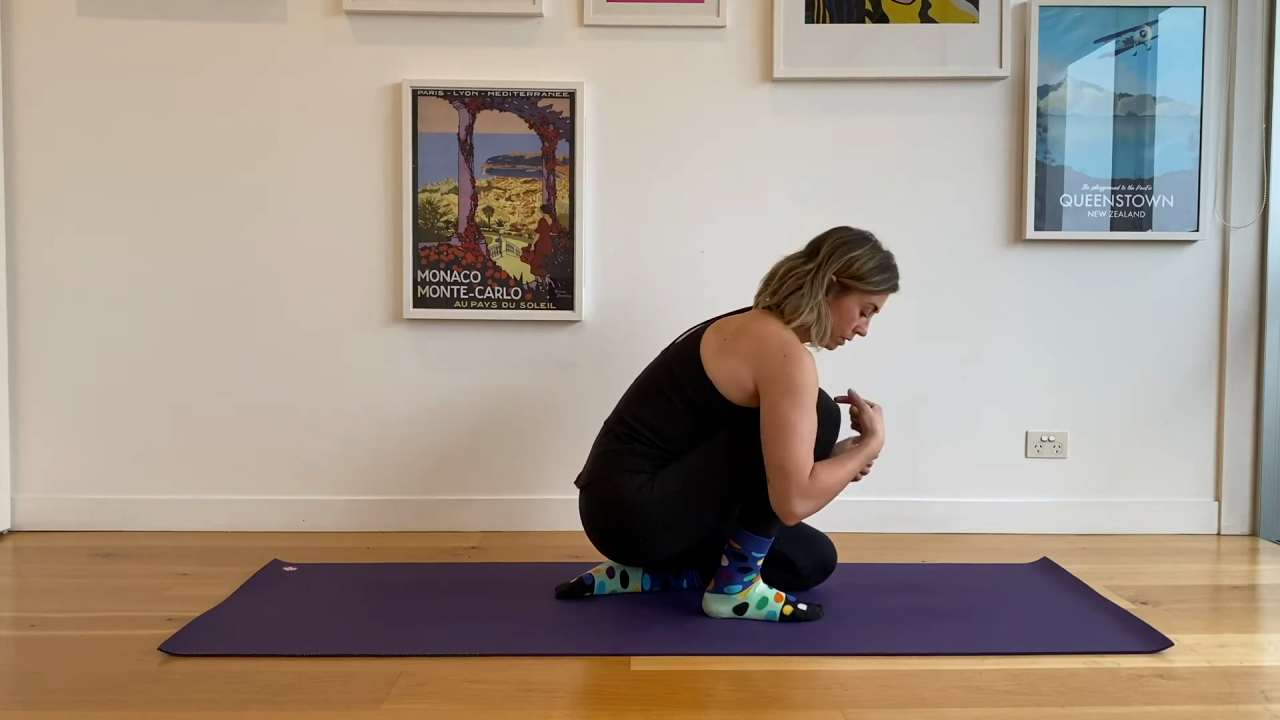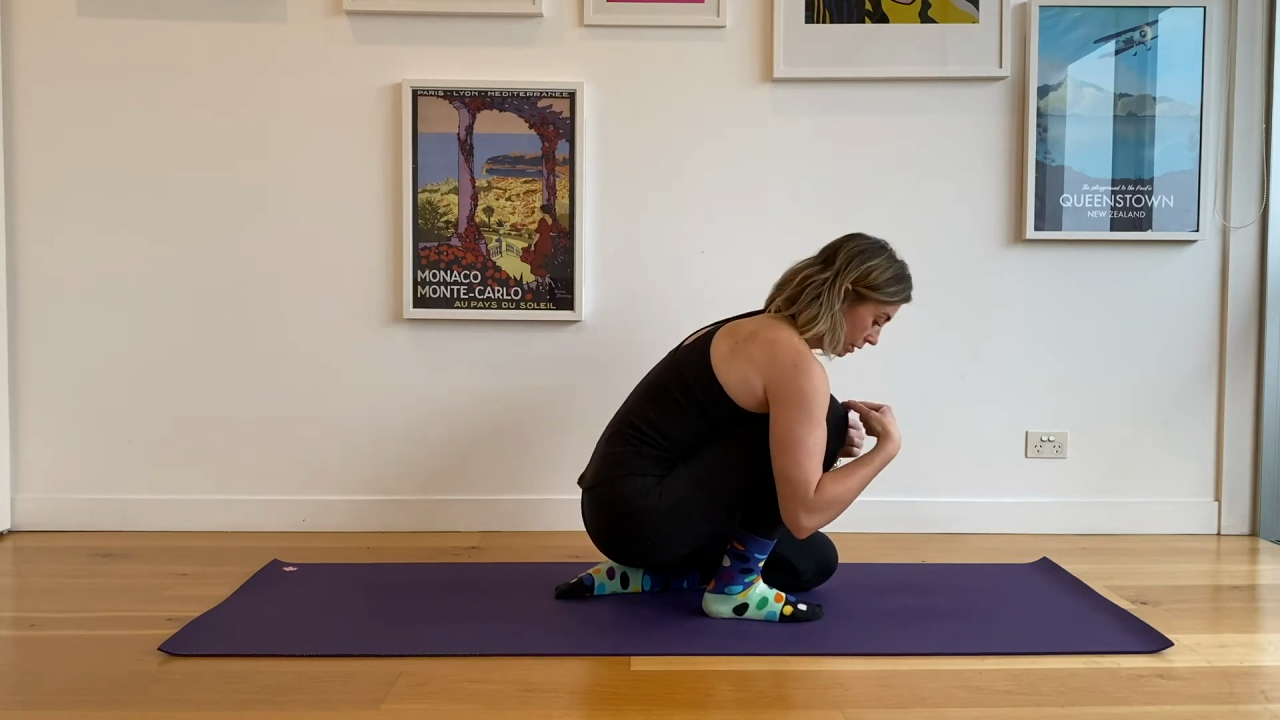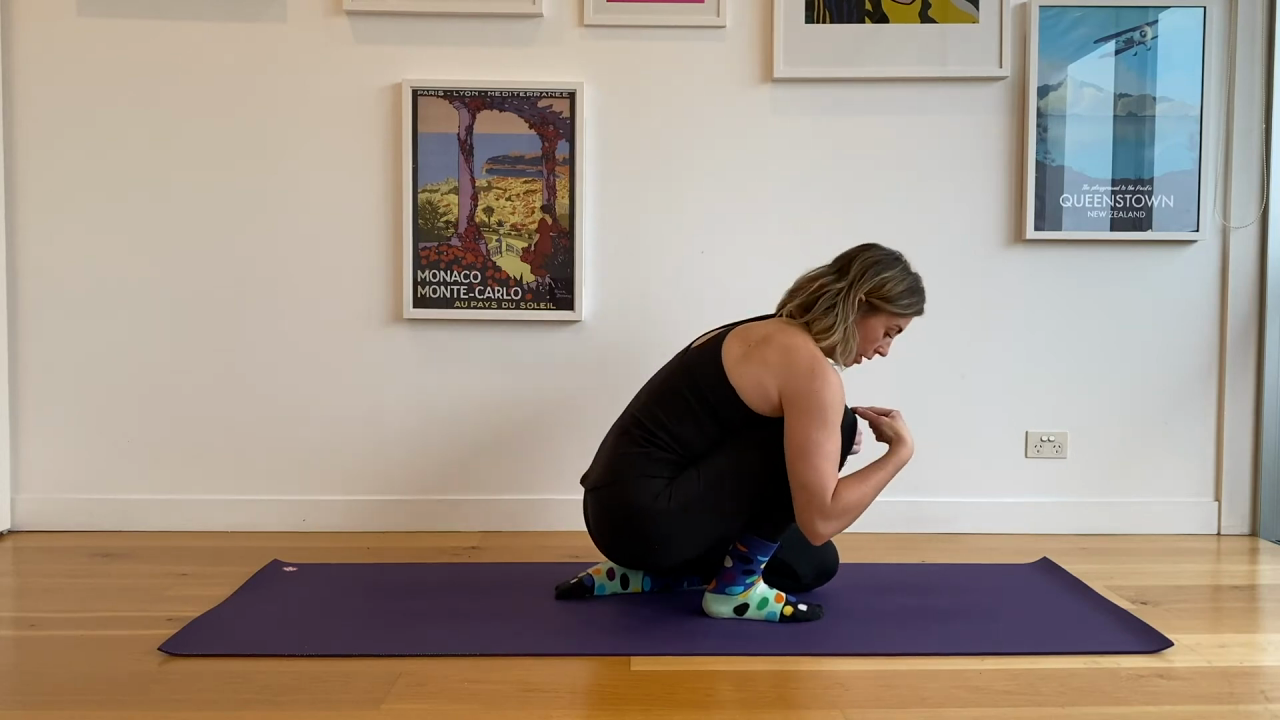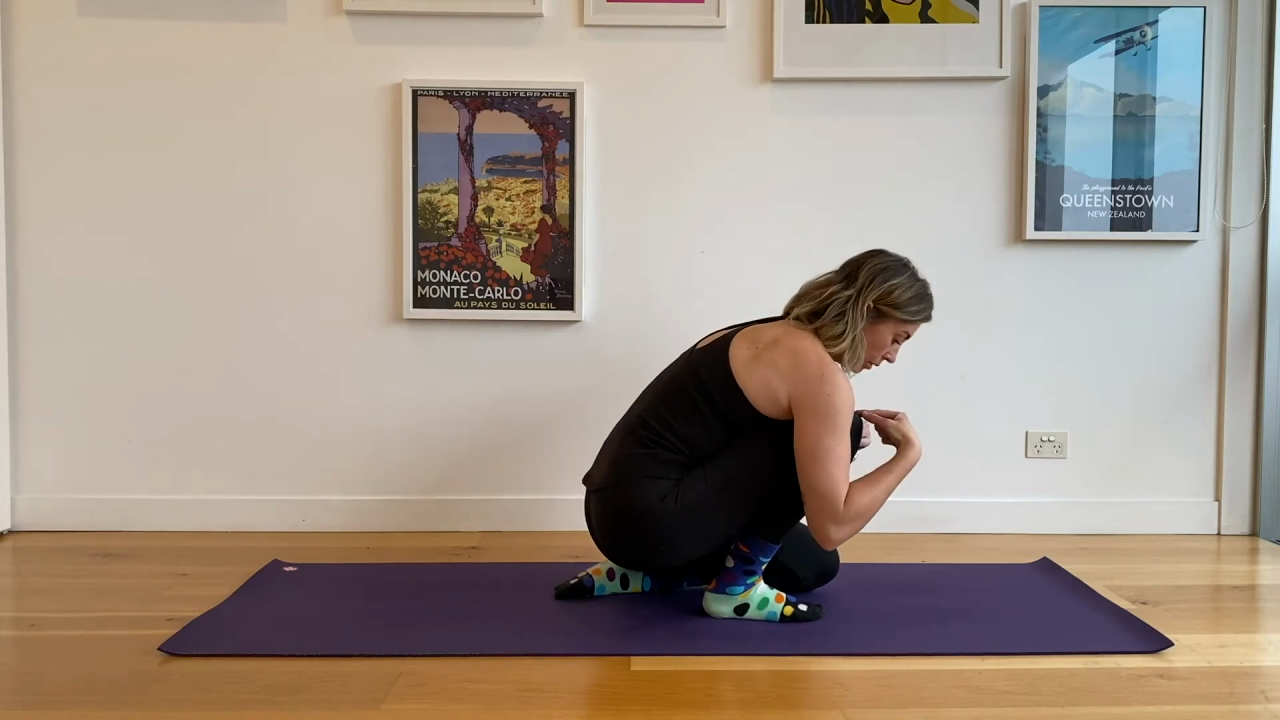
dt=0.3s
person 1, frame 1
left shoulder: (755, 328)
right shoulder: (785, 353)
left elbow: (775, 461)
right elbow: (793, 501)
left wrist: (837, 458)
right wrist: (872, 443)
left hip: (627, 501)
right hip: (634, 510)
left knee: (813, 560)
right knee: (818, 414)
left ankle: (638, 576)
right ankle: (735, 586)
person 1, frame 2
left shoulder: (762, 332)
right shoulder: (796, 363)
right elbow: (803, 513)
left wrist: (824, 449)
right wrist: (888, 445)
left hip: (627, 502)
right hip: (639, 514)
left knee: (814, 563)
right knee: (827, 421)
left ankle: (641, 575)
right ankle: (735, 585)
person 1, frame 3
left shoulder: (769, 334)
right shoulder: (811, 368)
right elbow: (819, 520)
left wrist: (827, 442)
right wrist: (901, 450)
right hip: (645, 517)
left knee: (814, 564)
right knee: (837, 429)
left ankle: (638, 576)
right ankle: (736, 587)
person 1, frame 4
left shoulder: (775, 337)
right shoulder: (819, 373)
right elbow: (831, 525)
left wrist: (838, 442)
right wrist: (909, 453)
right hip: (648, 517)
left knee: (814, 566)
left ankle: (641, 575)
right ankle: (736, 586)
